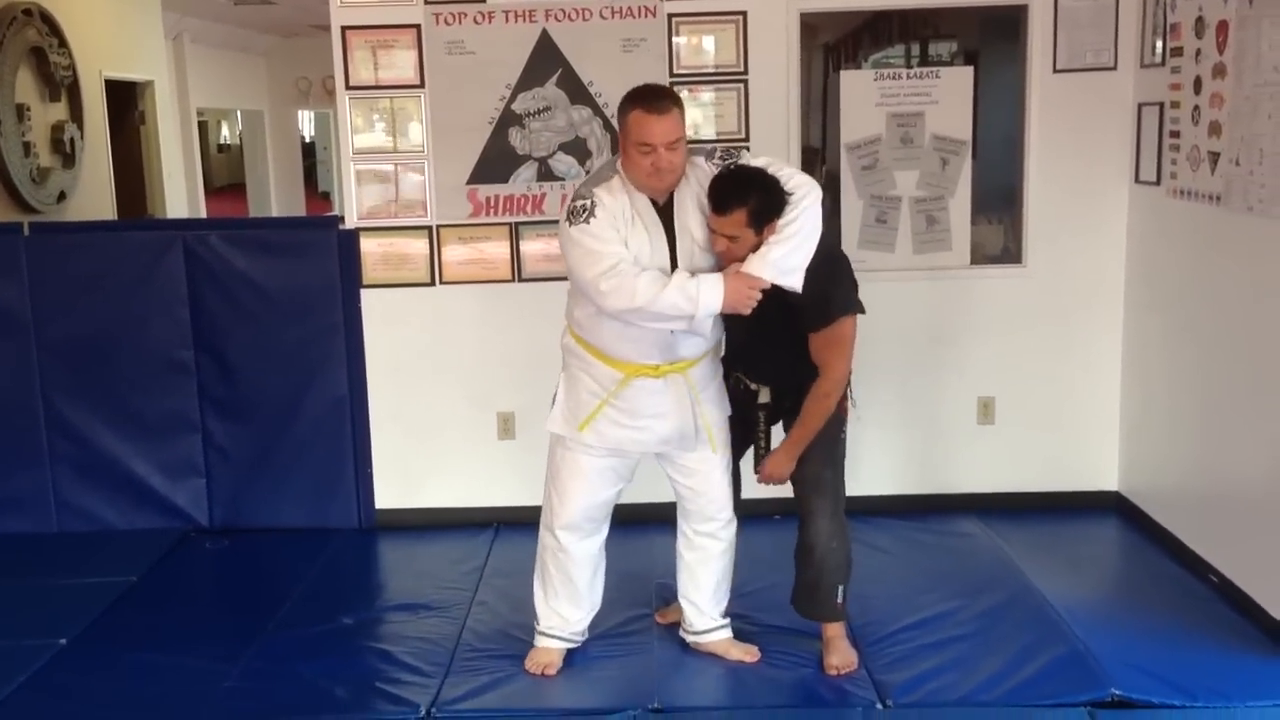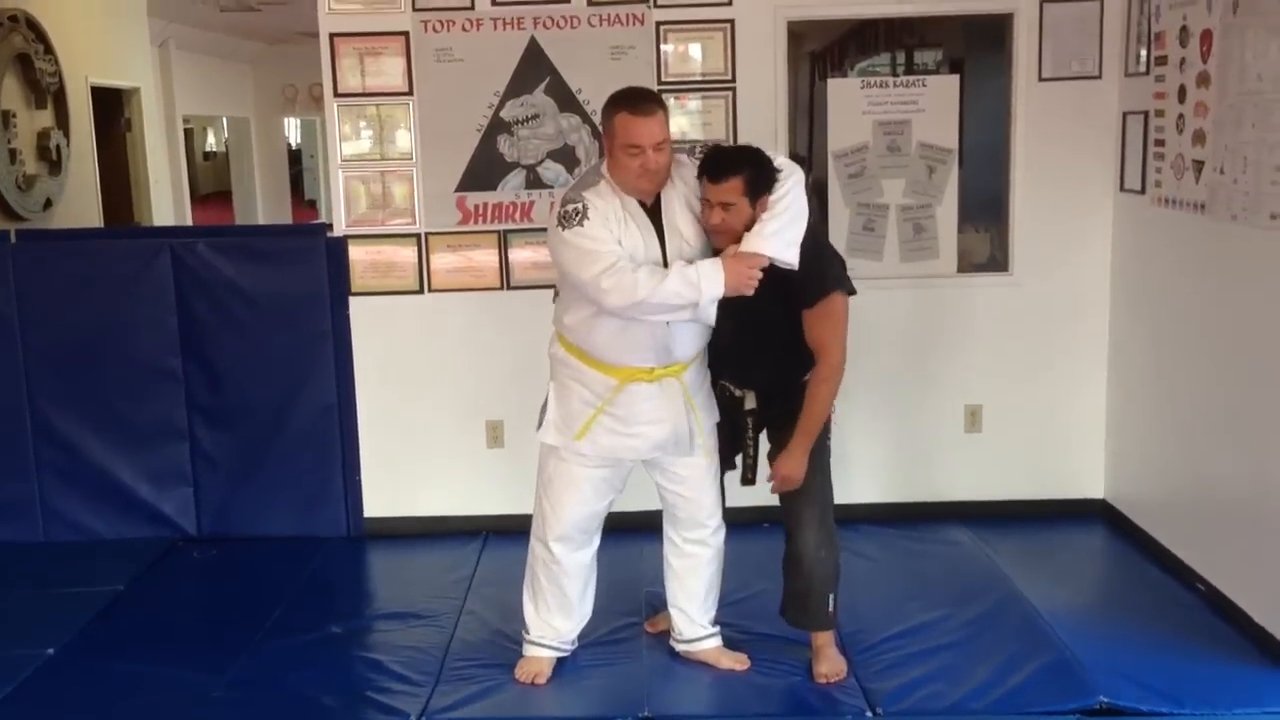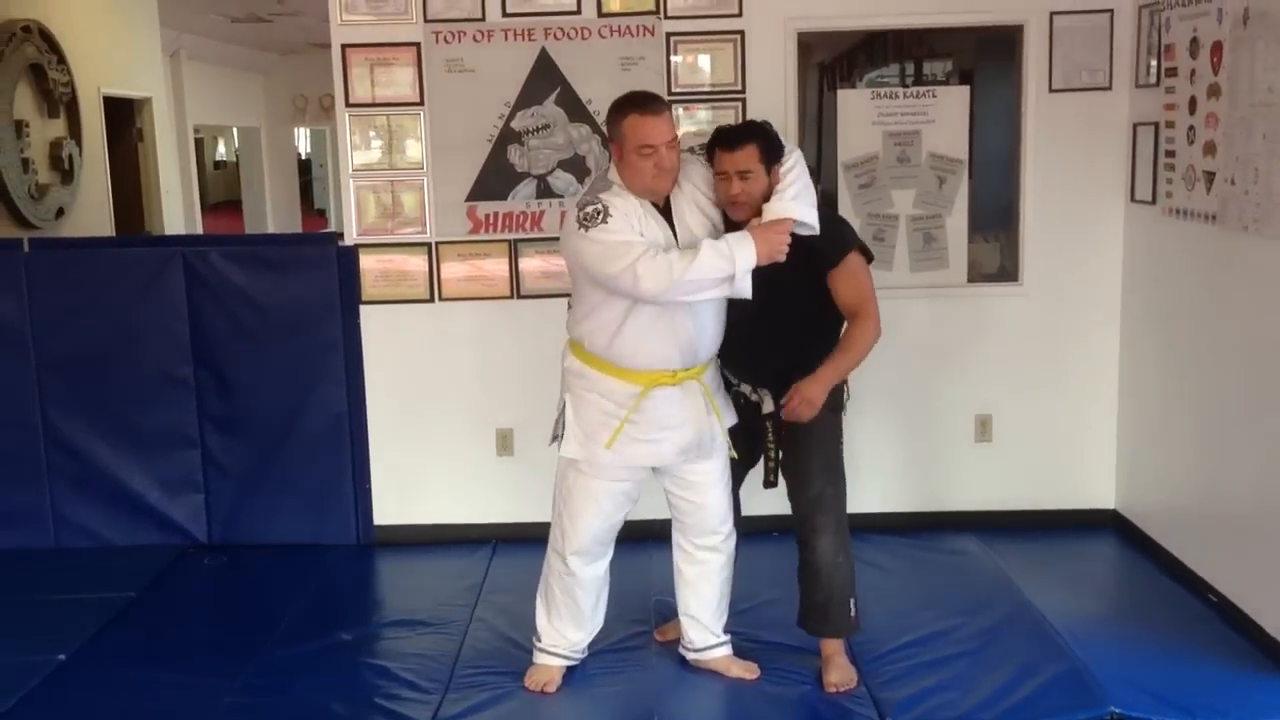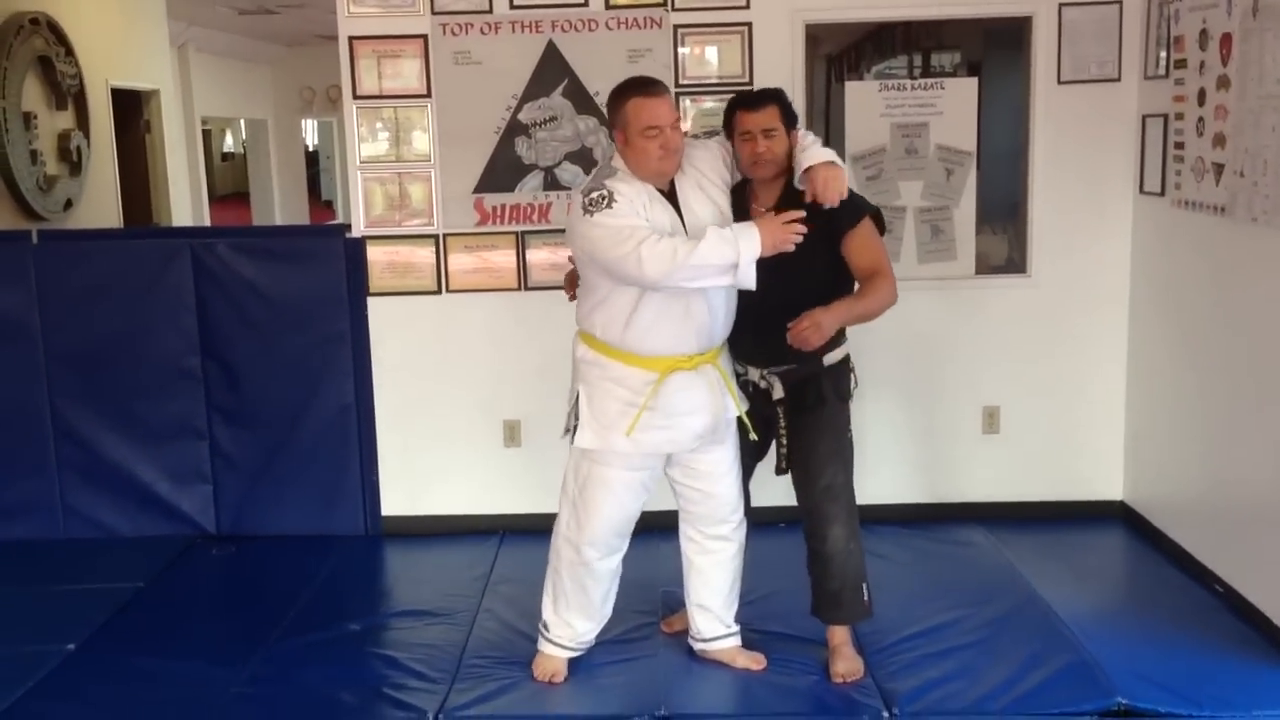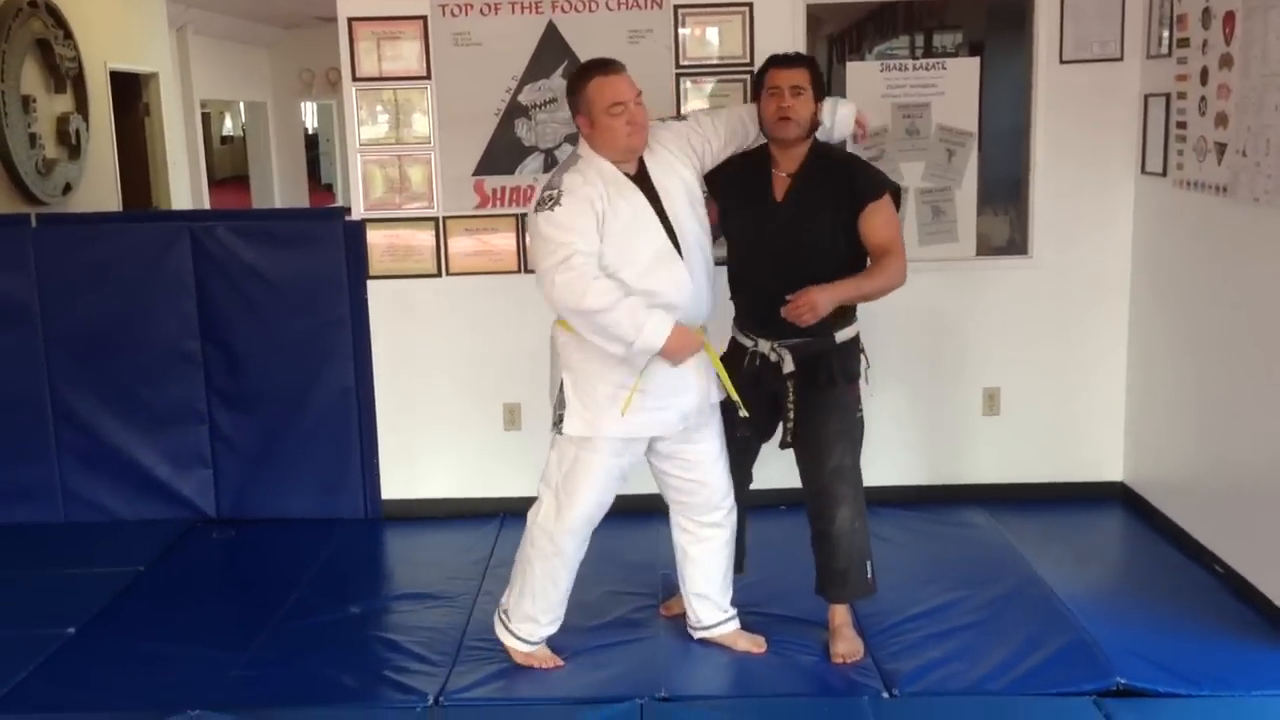
dt=0.3s
person 1, frame 1
left shoulder: (715, 174)
right shoulder: (593, 205)
left elbow: (801, 193)
right elbow: (619, 291)
left wrist: (761, 271)
right wrist: (714, 293)
left hip: (692, 384)
right hip: (606, 386)
left knee: (711, 513)
right knee: (573, 516)
left ankle: (706, 626)
right ankle: (557, 631)
person 1, frame 2
left shoulder: (697, 175)
right shoulder: (582, 210)
left elbow: (784, 179)
right elbow: (621, 289)
left wrist: (758, 250)
right wrist: (715, 279)
left hip: (681, 388)
right hip: (595, 392)
left knee: (699, 521)
right knee: (565, 526)
left ankle: (696, 635)
right ankle: (546, 641)
person 1, frame 3
left shoulder: (699, 176)
right shoulder: (595, 217)
left elbow: (779, 160)
right elbow: (654, 275)
left wrist: (782, 216)
right wrist: (747, 250)
left hip: (694, 393)
right hip: (612, 399)
left knee: (709, 528)
right knee: (582, 537)
left ankle: (706, 644)
right ankle: (556, 649)
person 1, frame 4
left shoulder: (706, 161)
right shoulder: (601, 202)
right elbow: (656, 259)
left wrist: (819, 162)
right wrist: (751, 241)
left hip: (703, 382)
right hip: (624, 388)
left knee: (718, 517)
right knee: (595, 526)
left ankle: (715, 634)
right ankle: (561, 639)
person 1, frame 5
left shoulder: (675, 143)
right shoulder: (568, 189)
left elbow: (743, 121)
right elbow: (572, 283)
left wrist: (833, 113)
right wrist: (653, 335)
left hip: (683, 369)
right hip: (609, 371)
left knee: (707, 502)
right knee: (570, 507)
left ankle: (712, 618)
right ankle: (521, 627)
person 2, frame 1
left shoulder: (821, 273)
right shoulder: (717, 252)
left elbow: (832, 376)
left wrist: (788, 451)
left hip: (809, 390)
right hip: (740, 379)
left knee: (820, 504)
left ankle: (833, 629)
person 2, frame 2
left shoulder: (809, 256)
right shoulder: (700, 238)
left elbow: (829, 361)
left wrist: (799, 448)
left hip: (794, 395)
right hip: (722, 388)
left knee: (807, 514)
left ankle: (822, 636)
person 2, frame 3
left shoulder: (820, 233)
left elbow: (866, 320)
left wrist: (822, 378)
left hip: (805, 396)
right hip: (735, 392)
left knee: (820, 520)
left ankle: (833, 644)
person 2, frame 4
left shoulder: (834, 207)
left elbow: (882, 285)
left wrist: (834, 315)
left hip: (813, 382)
right hip: (740, 379)
left knee: (828, 507)
left ankle: (839, 635)
person 2, frame 5
left shoulder: (854, 178)
right shoulder: (733, 177)
left elbow: (894, 266)
left wrist: (836, 293)
left hip: (825, 360)
right hip: (749, 355)
left knee: (834, 488)
left ankle: (841, 615)
